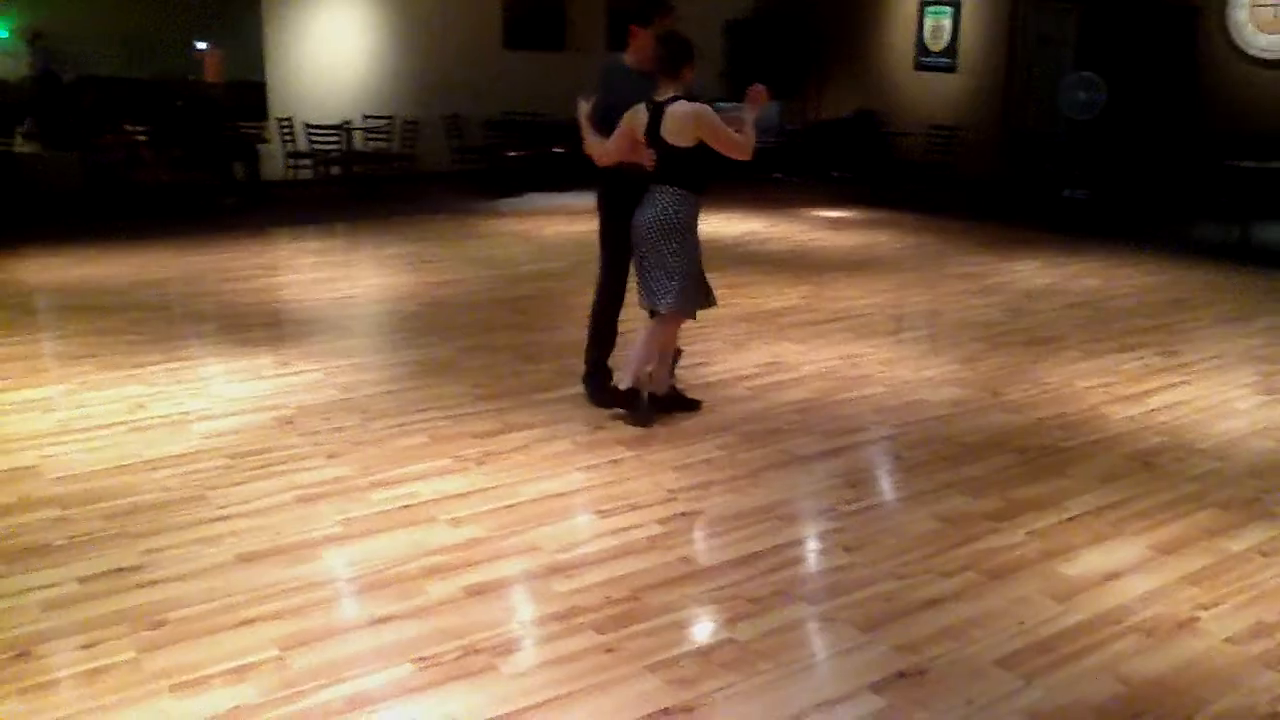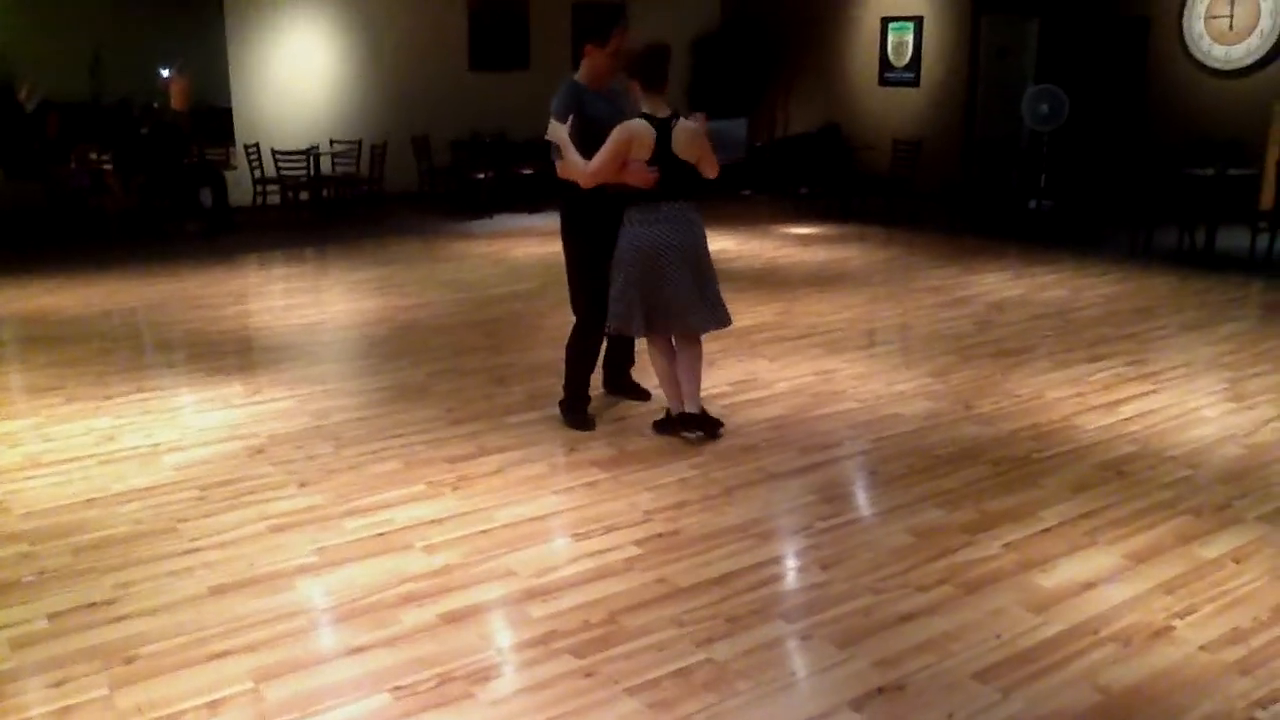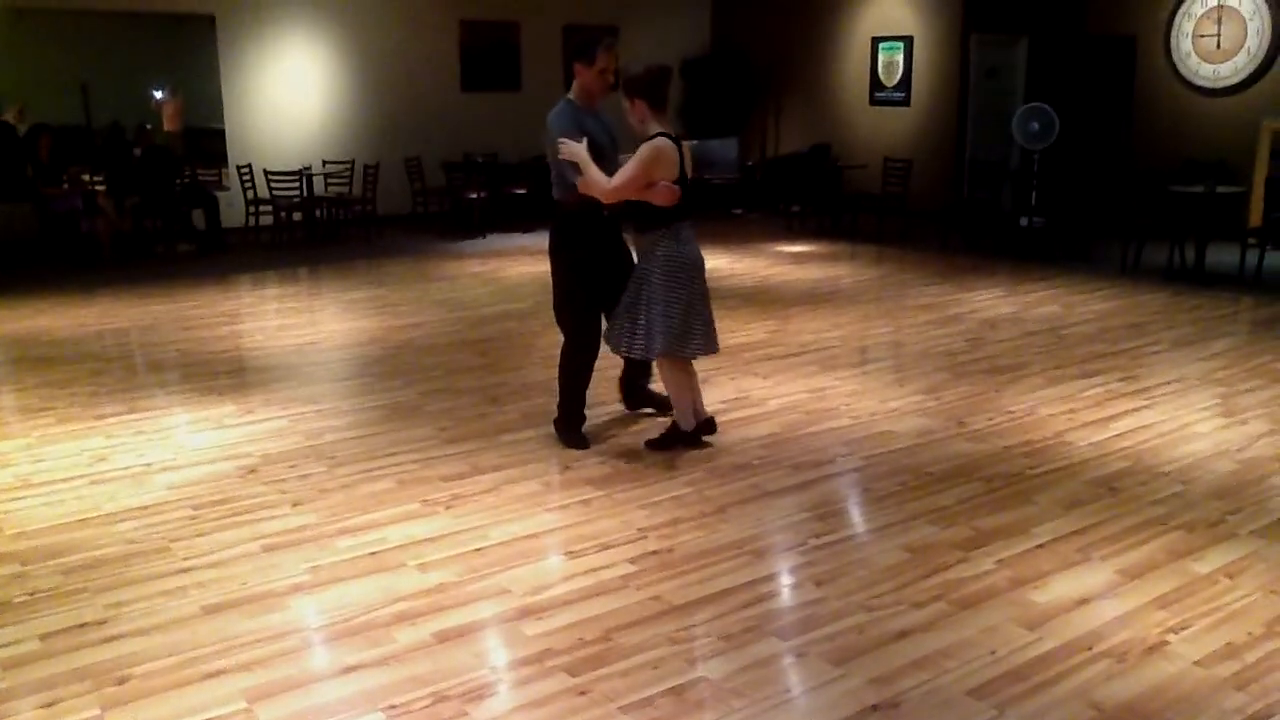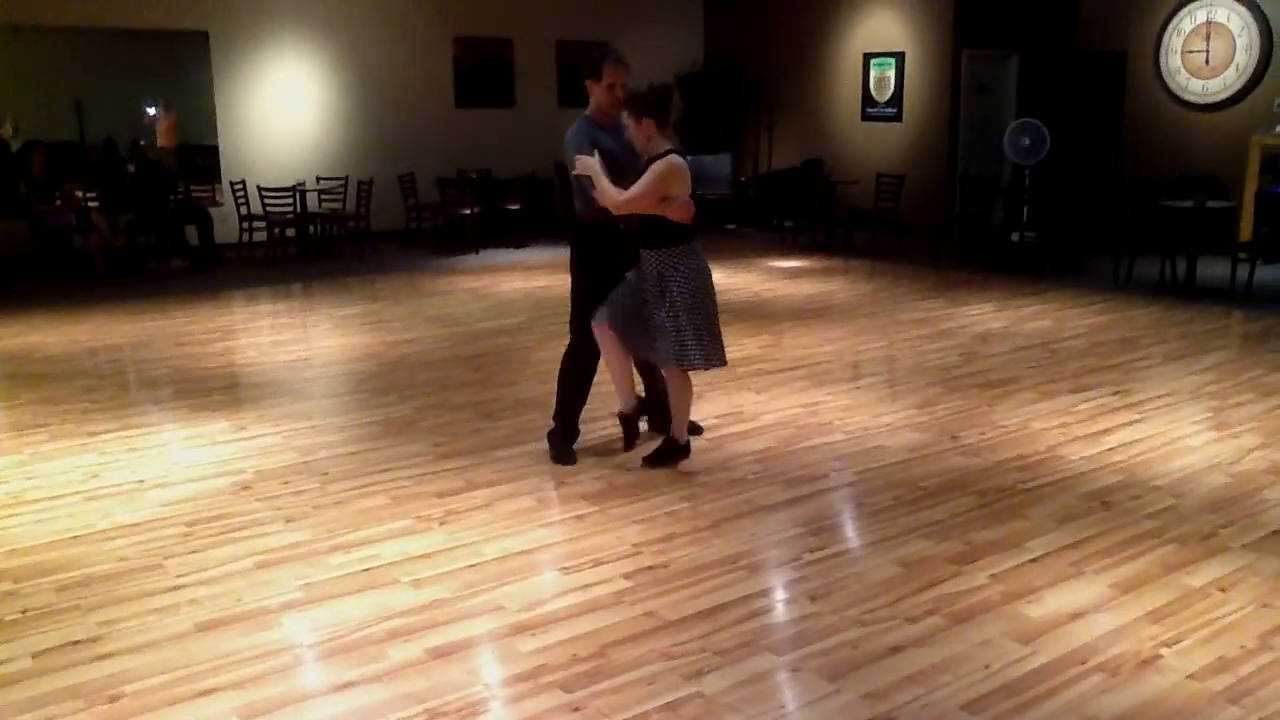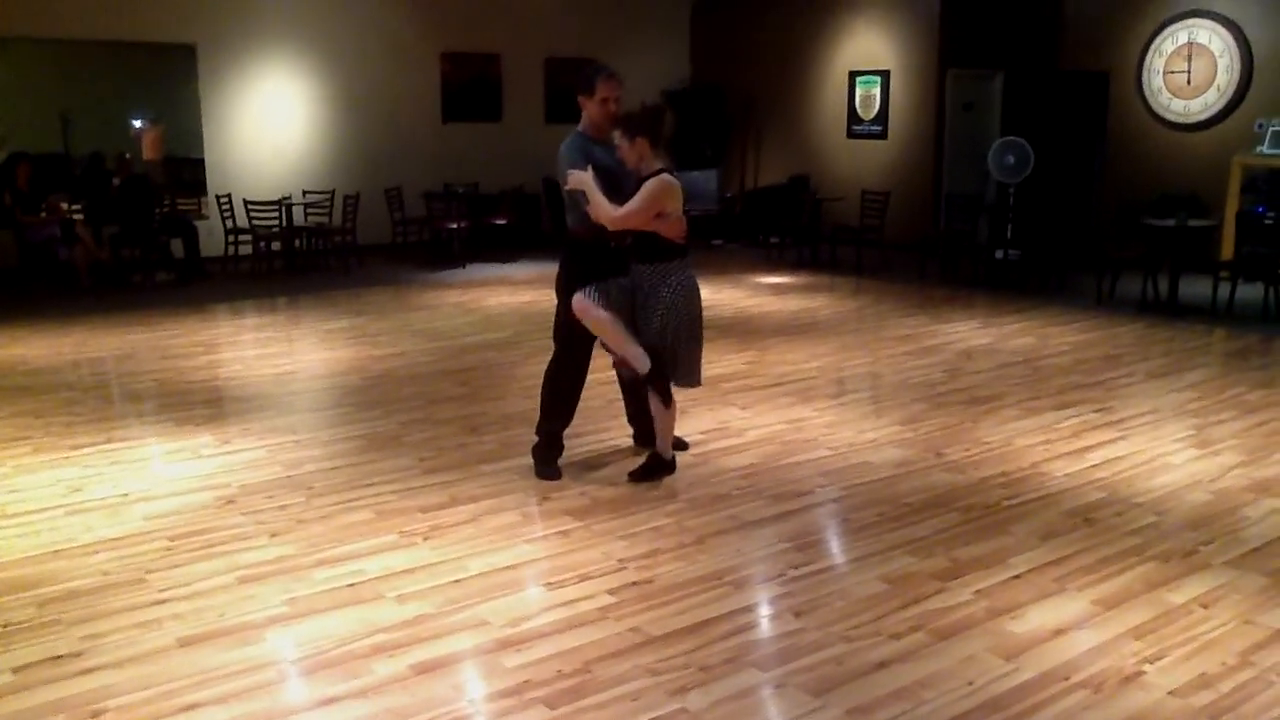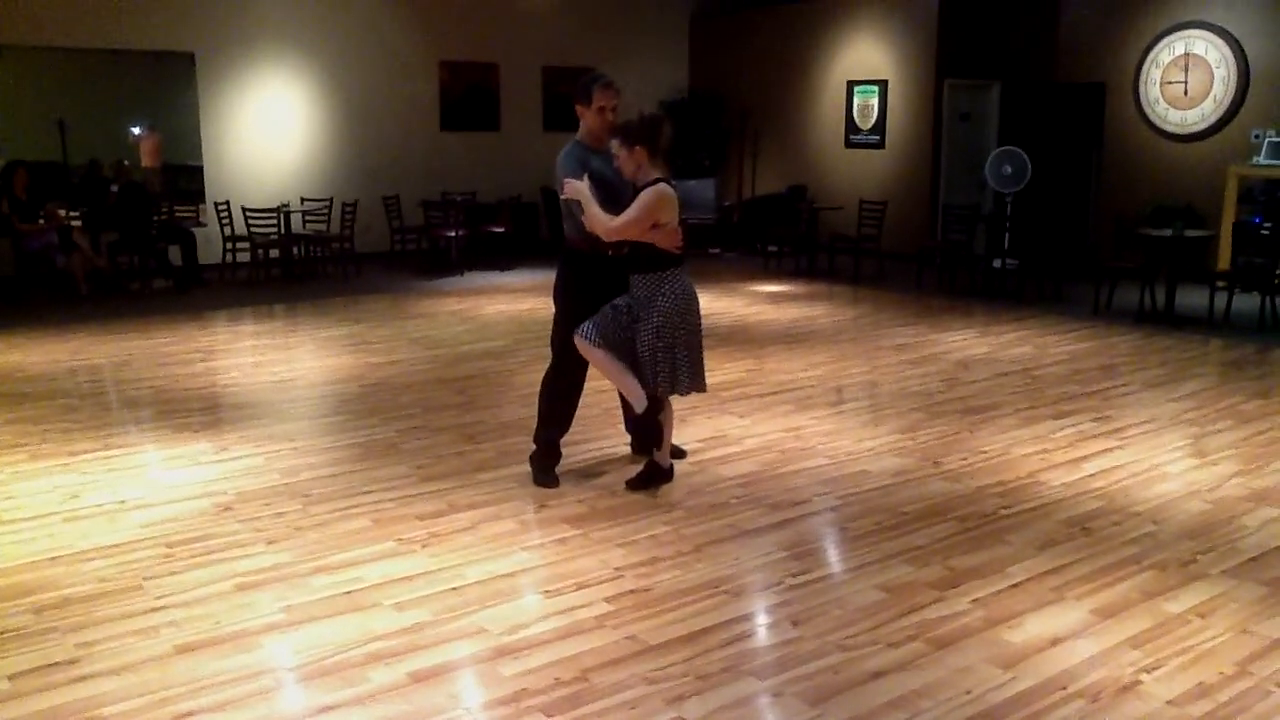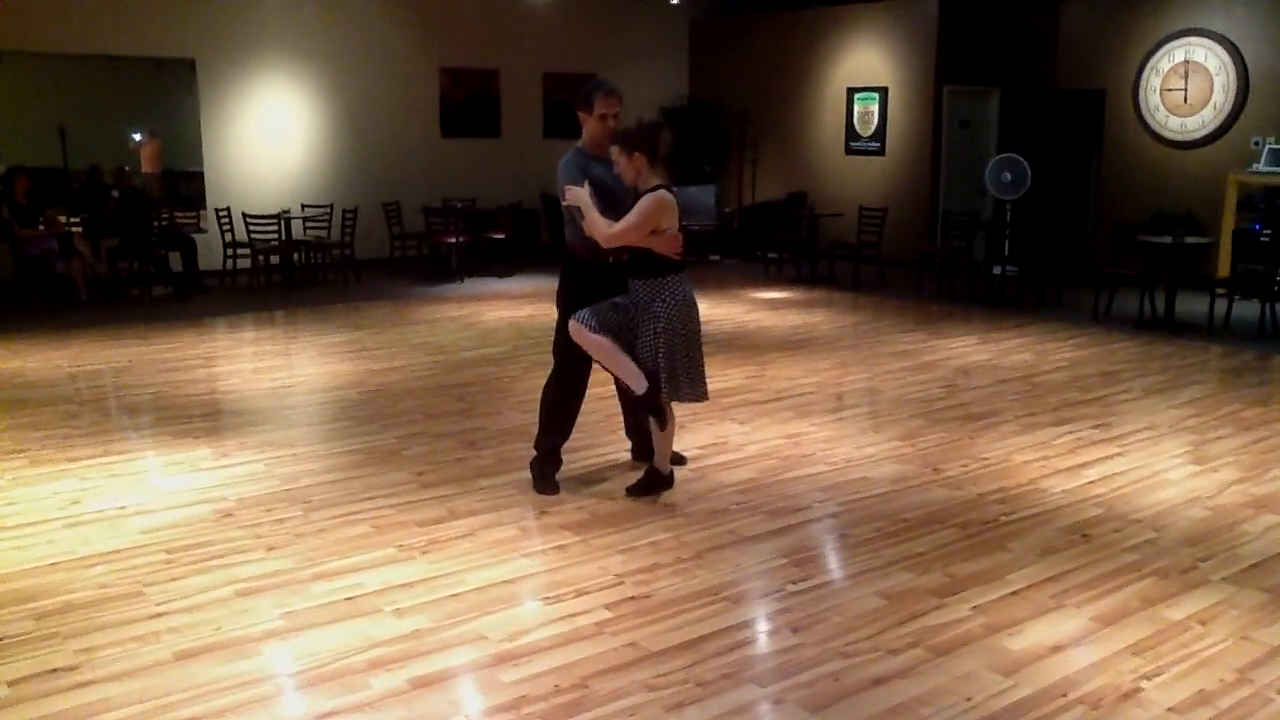
dt=0.4s
person 1, frame 1
right shoulder: (610, 76)
right elbow: (593, 140)
right wrist: (636, 153)
right hip: (620, 189)
right knee: (613, 285)
right ankle: (598, 374)
person 1, frame 2
left shoulder: (615, 94)
right shoulder: (570, 98)
right elbow: (567, 166)
right wrist: (624, 175)
left hip: (620, 207)
right hip: (586, 212)
right knee: (592, 309)
left ankle: (618, 375)
right ankle: (574, 400)
person 1, frame 3
left shoulder: (595, 114)
right shoulder: (564, 119)
right elbow: (585, 183)
right wrist: (648, 194)
left hip: (606, 225)
right hip: (575, 231)
right knee: (582, 330)
left ankle: (636, 389)
right ankle: (569, 419)
person 1, frame 4
left shoulder: (624, 128)
right shoulder: (581, 136)
right wrist: (665, 209)
left hip: (629, 240)
right hip: (595, 244)
right knee: (586, 342)
left ankle: (660, 414)
right ankle: (562, 433)
person 1, frame 5
left shoulder: (618, 143)
right shoulder: (574, 151)
right wrist: (657, 226)
left hip: (620, 257)
right hip: (586, 260)
right knee: (571, 356)
left ankle: (646, 430)
right ankle: (547, 446)
person 1, frame 6
left shoulder: (618, 153)
right shoulder: (572, 160)
left elbow: (628, 207)
right wrist: (652, 236)
left hip: (618, 267)
right hip: (583, 270)
right knee: (569, 364)
left ankle: (644, 437)
right ankle: (545, 454)
person 1, frame 7
right shoulder: (574, 167)
right wrist: (651, 242)
left hip: (621, 274)
right hip: (585, 276)
right knee: (570, 371)
left ankle: (645, 444)
right ankle: (545, 461)
person 2, frame 1
left shoulder: (638, 114)
right shoulder: (696, 112)
left elbow: (603, 156)
right elbow: (743, 151)
left wrist: (584, 119)
right wrist: (750, 113)
left hip: (652, 211)
right hip: (674, 216)
left knee: (671, 309)
right knee: (671, 310)
left ankle: (658, 389)
right ankle: (630, 386)
person 2, frame 2
left shoulder: (629, 131)
right shoulder: (690, 131)
left elbow: (587, 177)
right elbow: (711, 172)
left wrist: (562, 140)
left hip: (641, 233)
right hip: (683, 230)
left knee: (655, 330)
right knee: (688, 327)
left ankle: (676, 411)
right ankle: (693, 408)
person 2, frame 3
left shoulder: (654, 149)
right shoulder: (674, 146)
left elbow: (609, 191)
left wrist: (582, 157)
left hip: (664, 255)
right hip: (678, 250)
left knee: (666, 347)
right knee: (674, 345)
left ankle: (686, 426)
right ankle: (699, 417)
person 2, frame 4
left shoulder: (670, 166)
right shoulder: (658, 163)
left elbow: (620, 204)
right elbow: (633, 205)
left wrist: (595, 170)
left hip: (677, 270)
right hip: (652, 268)
left knee: (674, 362)
right knee: (604, 325)
left ankle: (678, 441)
right ankle: (629, 405)
person 2, frame 5
left shoulder: (663, 184)
right shoulder: (649, 182)
left elbow: (614, 220)
right elbow: (624, 222)
left wrist: (589, 185)
right wrist: (593, 195)
left hip: (668, 287)
right hip: (643, 283)
left knee: (657, 378)
right knee: (582, 303)
left ankle: (664, 456)
right ankle: (649, 376)
person 2, frame 6
left shoulder: (659, 193)
right shoulder: (647, 191)
left elbow: (610, 231)
right elbow: (621, 230)
left wrist: (584, 194)
left hip: (665, 296)
right hip: (643, 293)
left knee: (656, 387)
right knee: (586, 339)
left ankle: (661, 464)
right ankle: (648, 423)
person 2, frame 7
left shoulder: (658, 200)
right shoulder: (651, 197)
left elbow: (609, 237)
left wrist: (584, 201)
left hip: (664, 302)
right hip: (644, 299)
left knee: (658, 393)
right knee: (580, 325)
left ankle: (661, 471)
right ankle: (644, 388)
